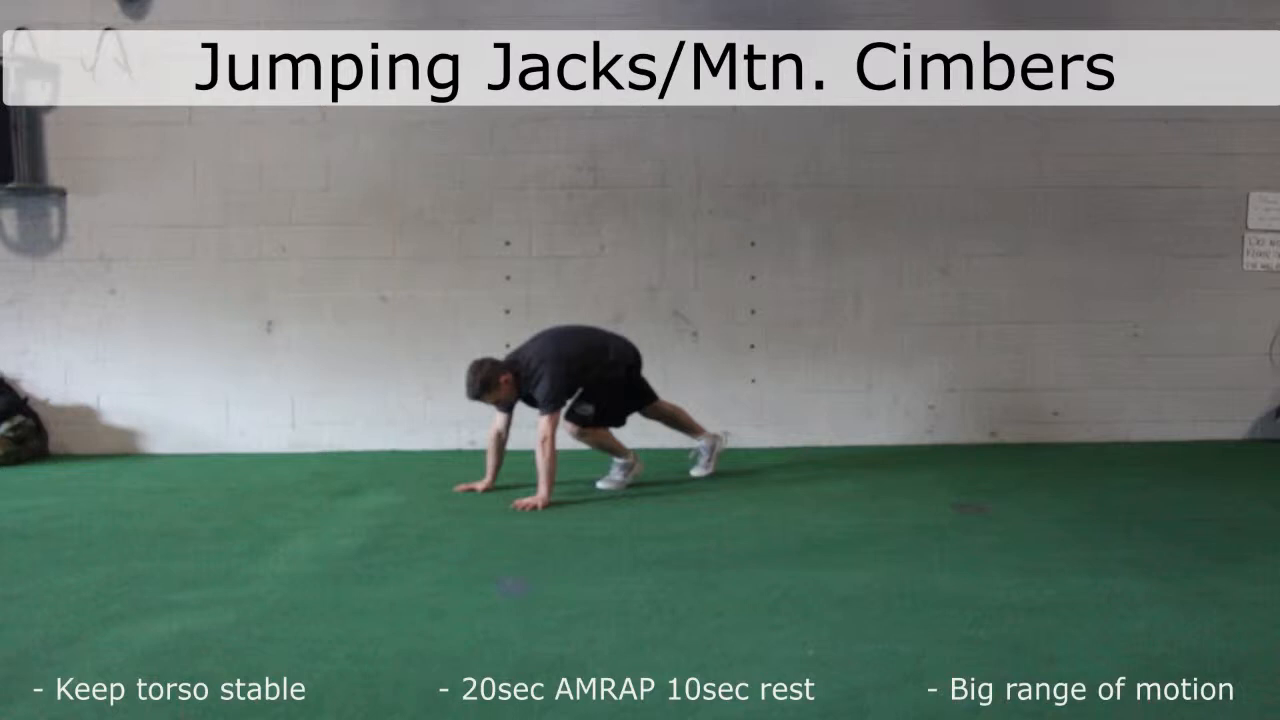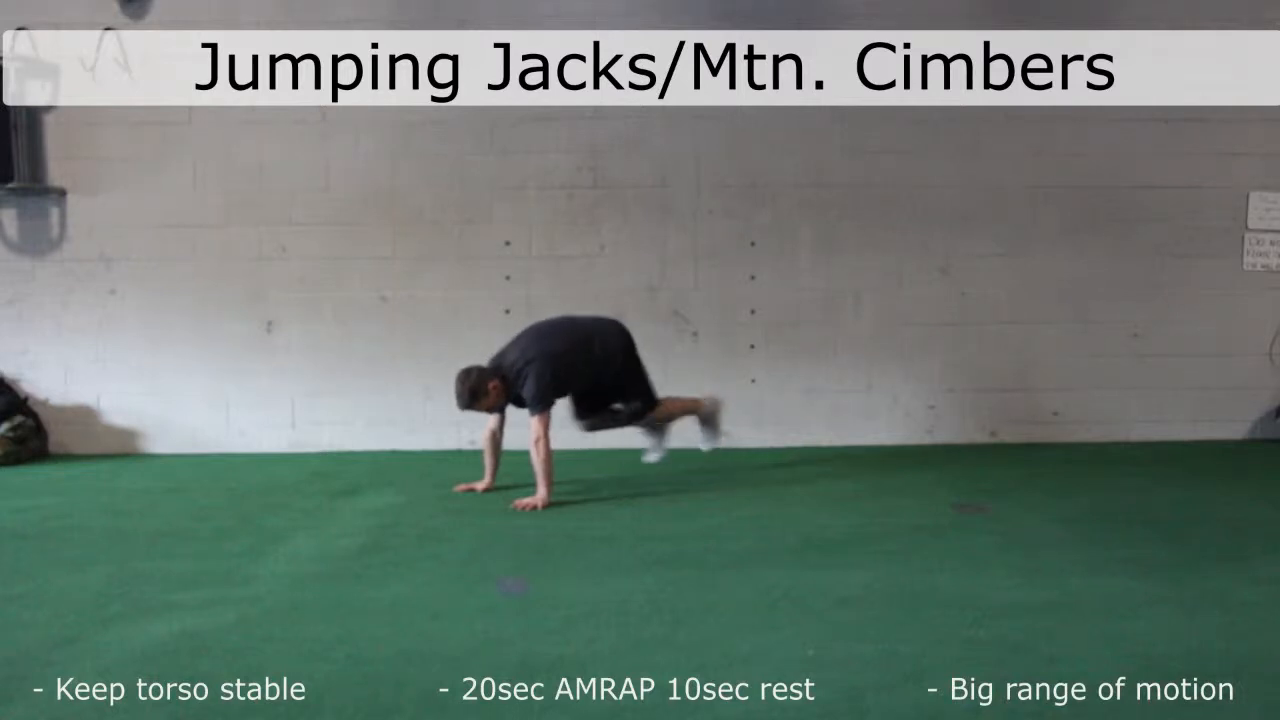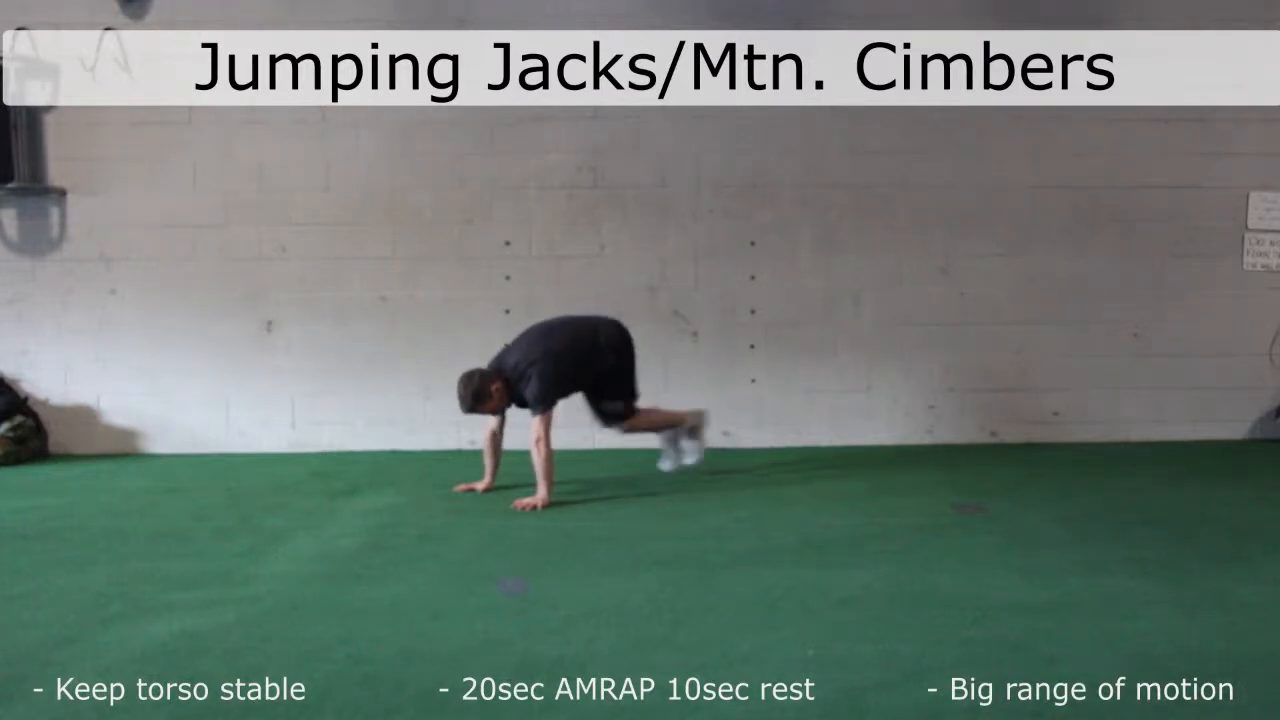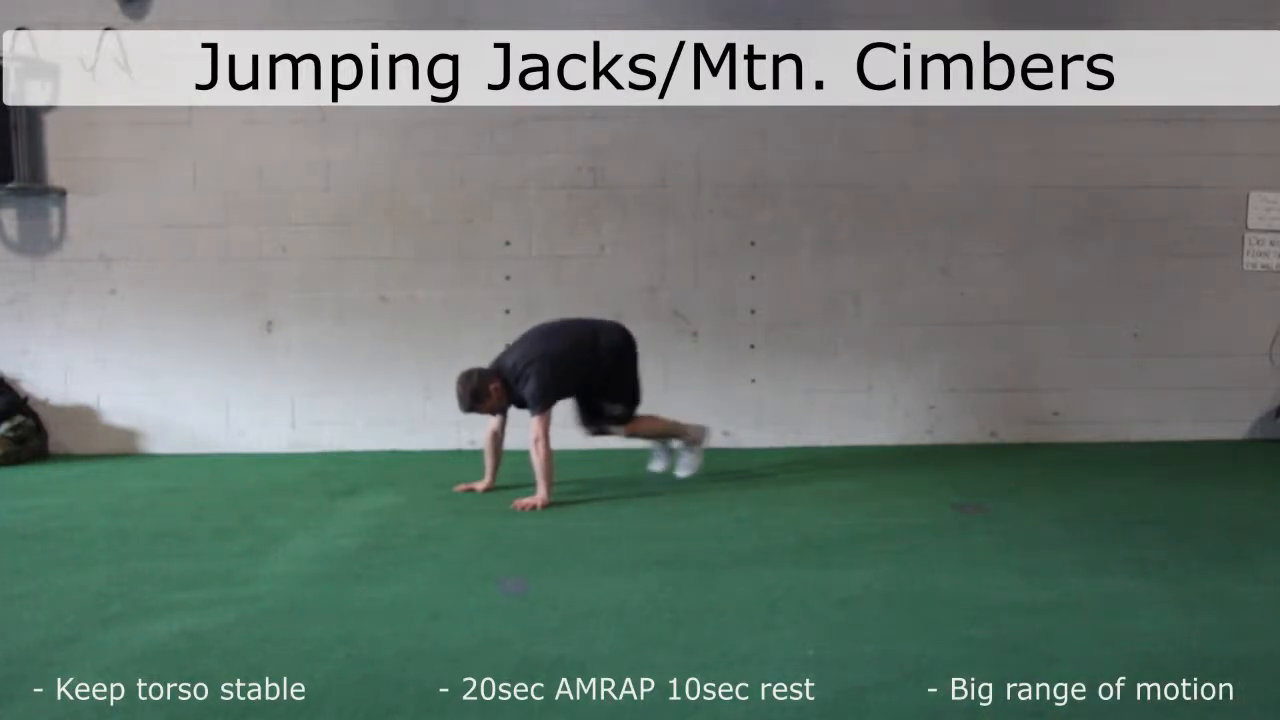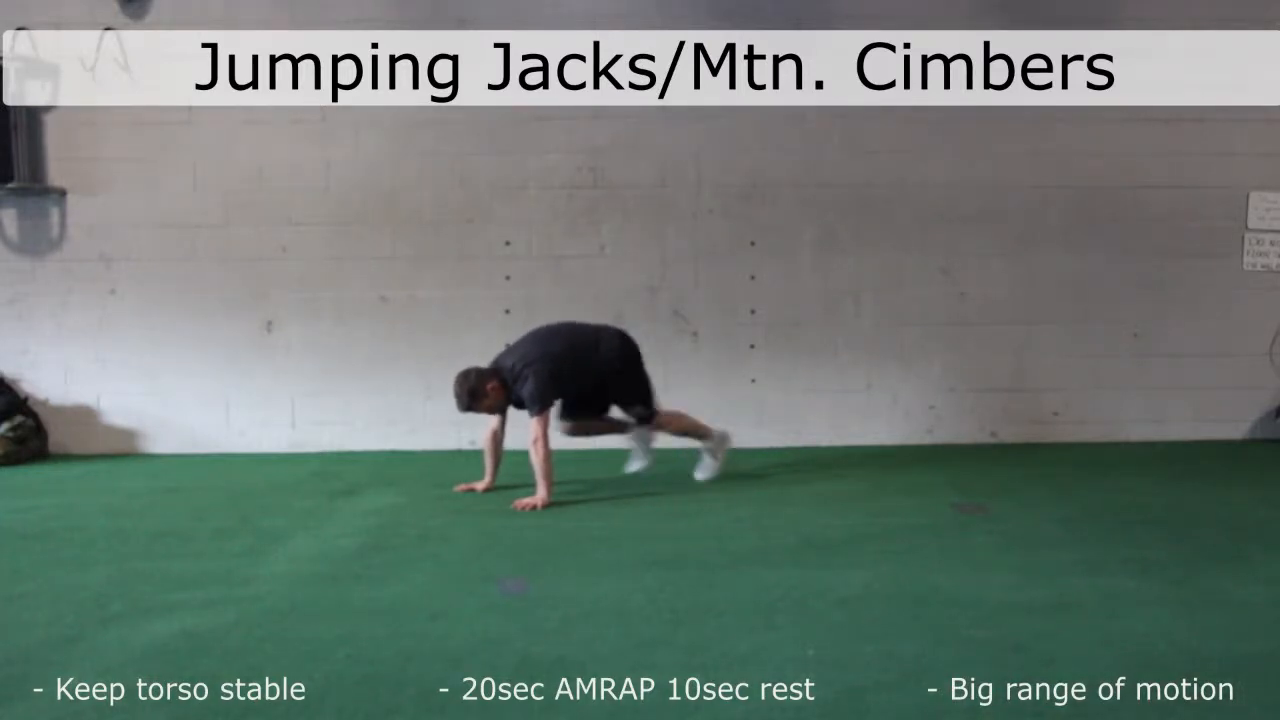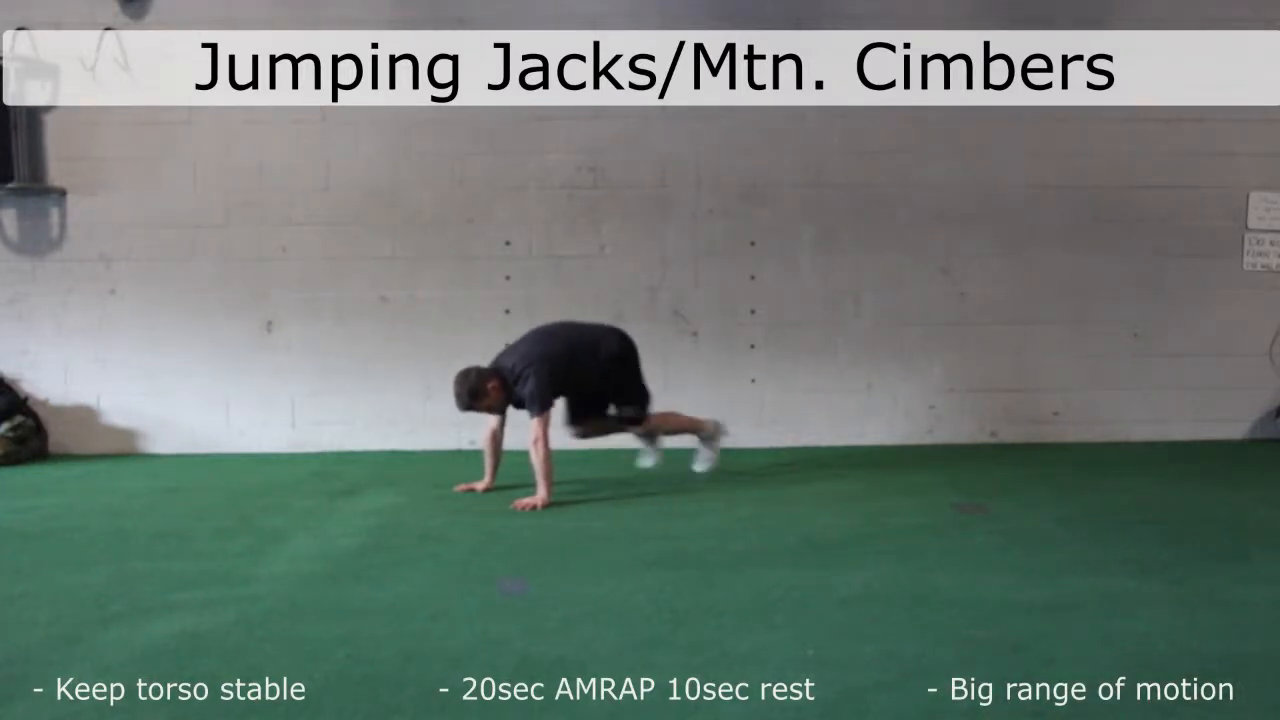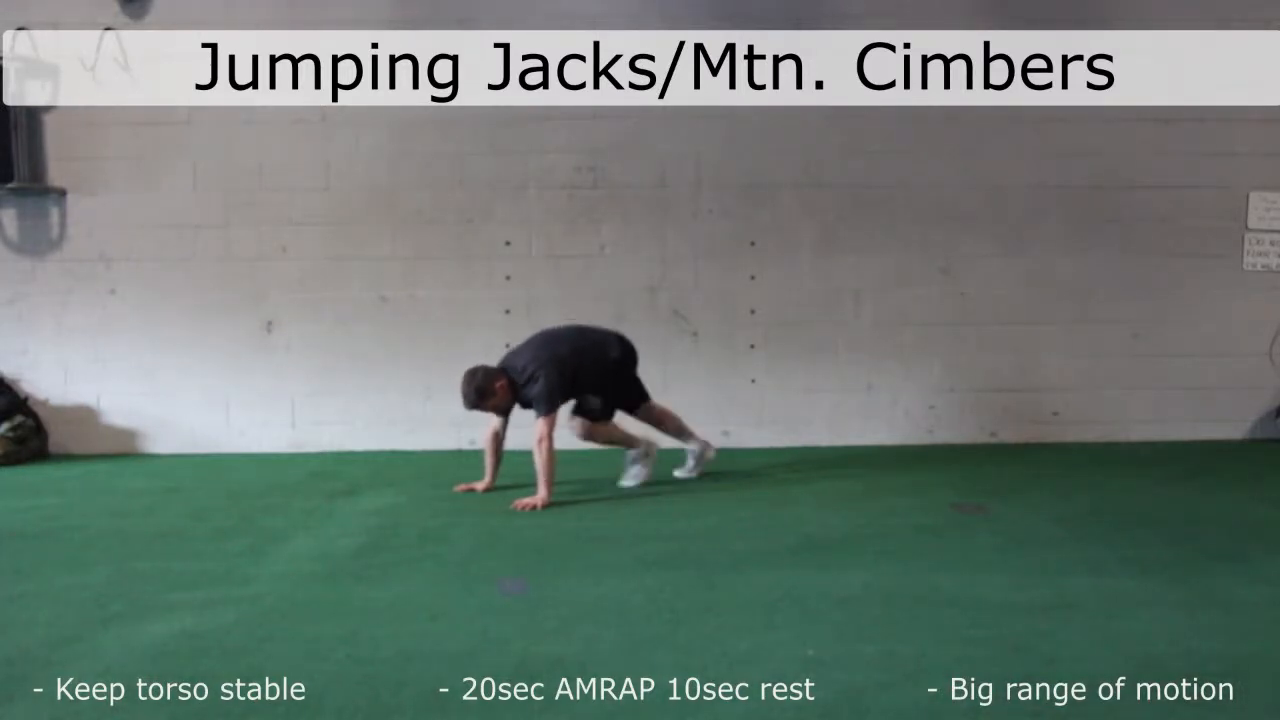
dt=0.7s
person 1, frame 1
left shoulder: (546, 374)
right shoulder: (506, 372)
left elbow: (545, 437)
right elbow: (499, 430)
left wrist: (543, 495)
right wrist: (488, 480)
left hip: (619, 361)
right hip: (602, 364)
left knee: (576, 425)
right knee: (651, 409)
left ankle: (626, 462)
right ankle: (708, 442)
person 1, frame 2
left shoulder: (532, 377)
right shoulder: (495, 373)
left elbow: (539, 437)
right elbow: (493, 430)
left wrist: (543, 494)
right wrist: (488, 480)
left hip: (611, 346)
right hip: (592, 355)
left knee: (645, 411)
right knee: (589, 421)
left ankle: (704, 408)
right ankle: (653, 426)
person 1, frame 3
left shoulder: (535, 376)
right shoulder: (496, 376)
left elbow: (540, 437)
right elbow: (494, 431)
left wrist: (543, 494)
right wrist: (487, 480)
left hip: (609, 343)
right hip: (590, 350)
left knee: (618, 420)
right knee: (608, 414)
left ankle: (690, 421)
right ankle: (672, 433)
person 1, frame 4
left shoulder: (533, 378)
right shoulder: (495, 376)
left elbow: (539, 438)
right elbow: (495, 431)
left wrist: (542, 495)
right wrist: (487, 480)
left hip: (612, 347)
right hip: (594, 355)
left knee: (623, 426)
right knee: (593, 427)
left ankle: (690, 436)
right ankle: (665, 441)
person 1, frame 5
left shoulder: (530, 379)
right shoulder: (497, 375)
left elbow: (538, 439)
right elbow: (494, 431)
left wrist: (543, 494)
right wrist: (487, 479)
left hip: (612, 353)
right hip: (589, 363)
left knee: (648, 417)
right knee: (572, 425)
left ankle: (715, 442)
right ankle: (638, 434)
person 1, frame 6
left shoulder: (531, 379)
right shoulder: (497, 375)
left elbow: (538, 438)
right elbow: (493, 430)
left wrist: (543, 495)
right wrist: (487, 480)
left hip: (612, 353)
right hip: (590, 361)
left knee: (640, 422)
right knee: (580, 428)
left ankle: (706, 430)
right ankle: (647, 434)
person 1, frame 7
left shoulder: (540, 379)
right shoulder: (504, 375)
left elbow: (543, 438)
right elbow: (496, 430)
left wrist: (544, 495)
right wrist: (488, 480)
left hip: (615, 357)
right hip: (601, 358)
left knee: (582, 426)
right knee: (642, 409)
left ankle: (639, 449)
right ankle: (697, 446)
